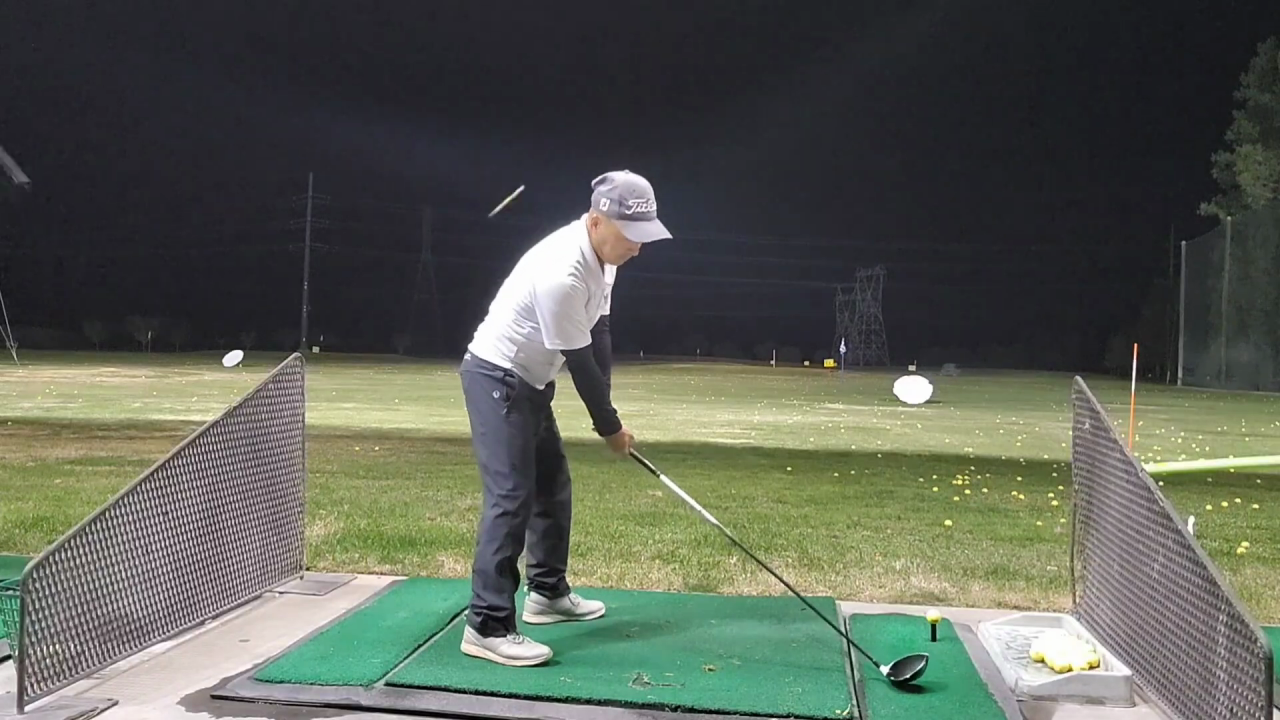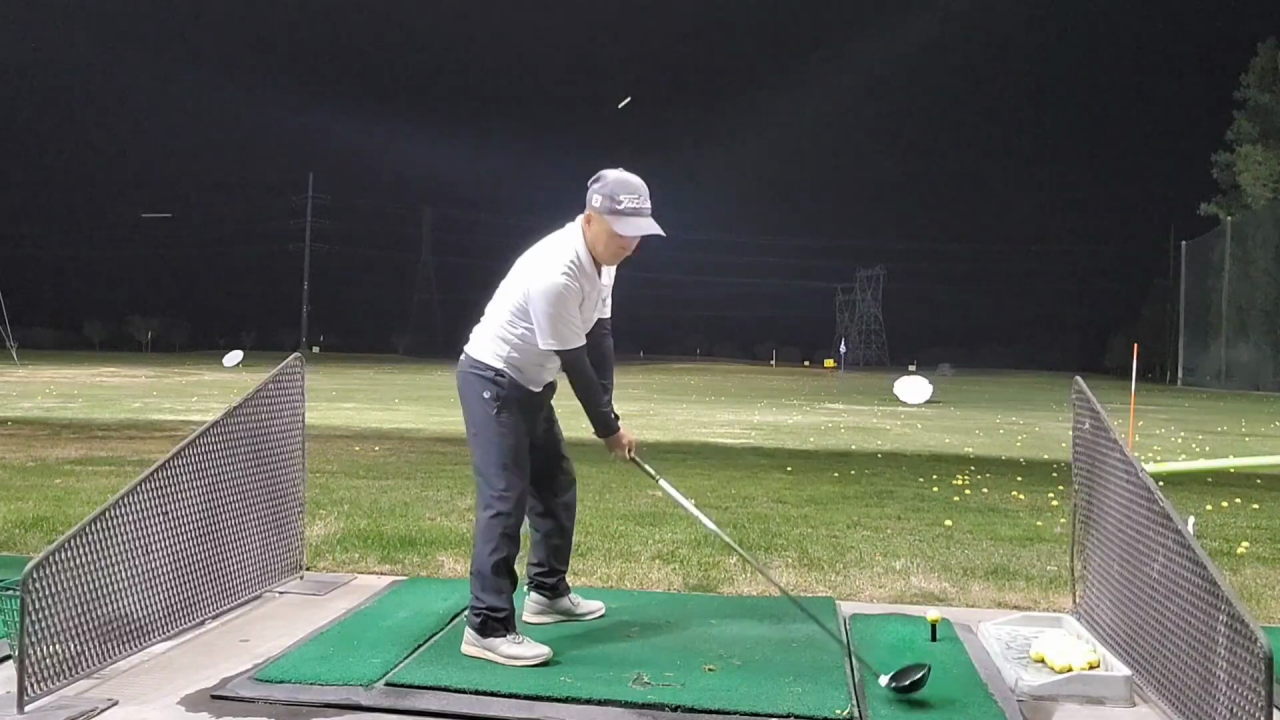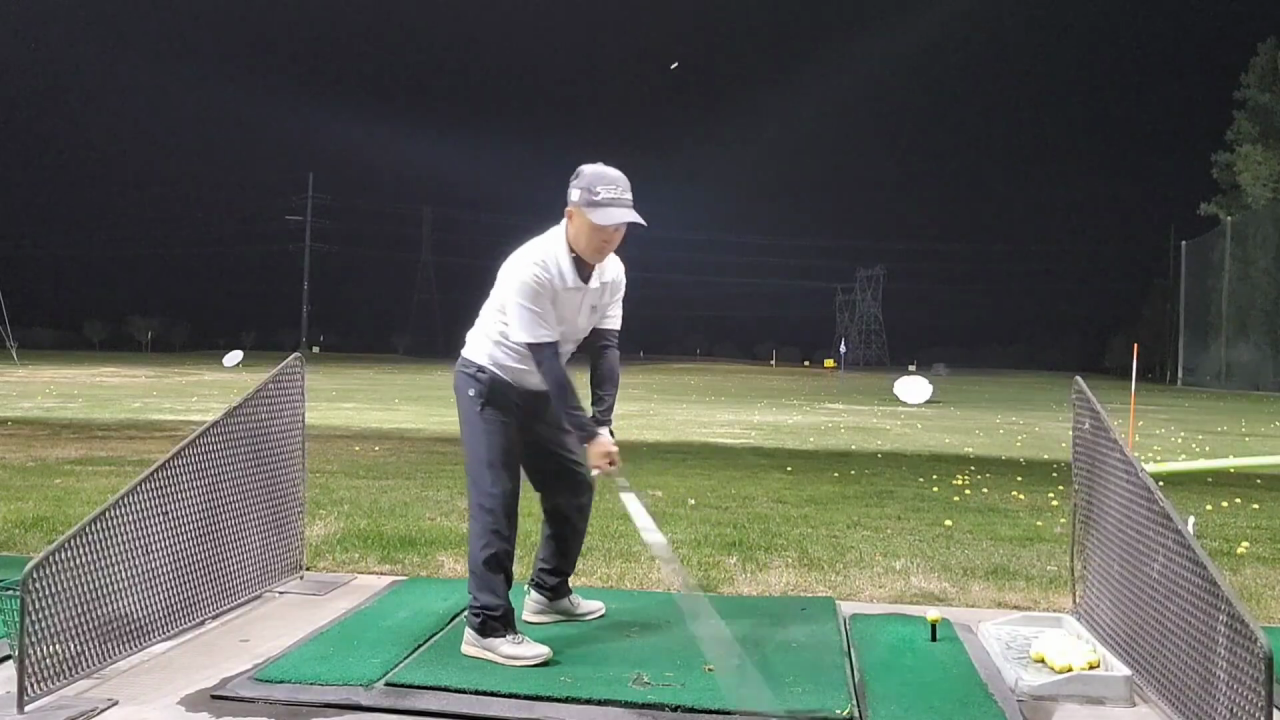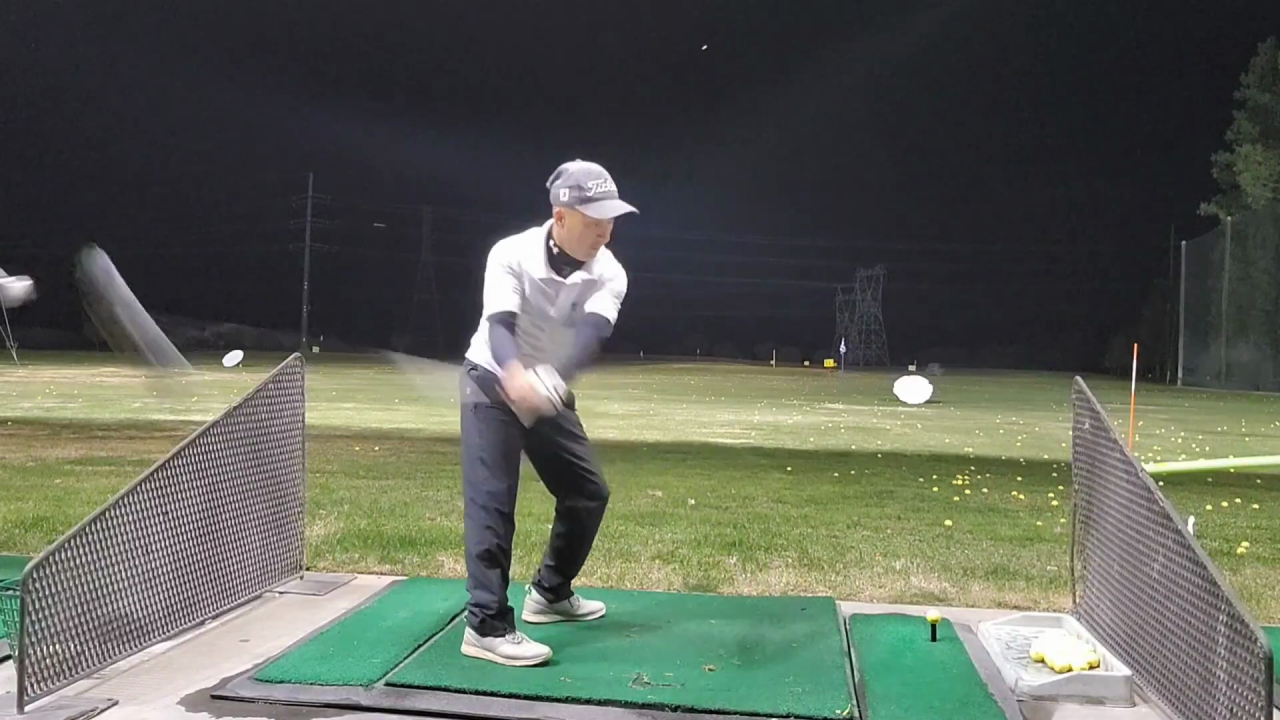
dt=0.2s
person 1, frame 1
left shoulder: (600, 254)
right shoulder: (561, 275)
left elbow: (596, 336)
right elbow: (579, 361)
left wrist: (608, 413)
right wrist: (609, 425)
left hip: (528, 380)
right hip: (496, 377)
left knee: (552, 484)
right knee: (510, 495)
left ankle: (547, 591)
right ankle: (488, 625)
person 1, frame 2
left shoulder: (603, 261)
right shoulder: (555, 273)
left elbow: (598, 338)
right elbow: (574, 363)
left wrist: (610, 412)
right wrist: (608, 428)
left hip: (531, 384)
right hip: (493, 380)
left knee: (556, 484)
right knee: (505, 498)
left ankle: (547, 591)
right ankle: (487, 626)
person 1, frame 3
left shoulder: (611, 273)
right shoulder: (532, 267)
left elbow: (606, 349)
right elbow: (545, 360)
left wrist: (602, 426)
right wrist: (584, 437)
left hip: (538, 391)
right hip: (489, 383)
left knee: (573, 486)
right knee: (496, 499)
left ankle: (549, 592)
right ankle: (487, 627)
person 1, frame 4
left shoulder: (609, 274)
right shoulder: (511, 254)
left elbow: (592, 335)
right elbow: (501, 329)
left wrist: (550, 380)
right wrist: (513, 375)
left hip: (550, 394)
right hip: (492, 385)
left knee: (588, 492)
right knee: (492, 499)
left ankle: (550, 592)
right ankle: (487, 626)
